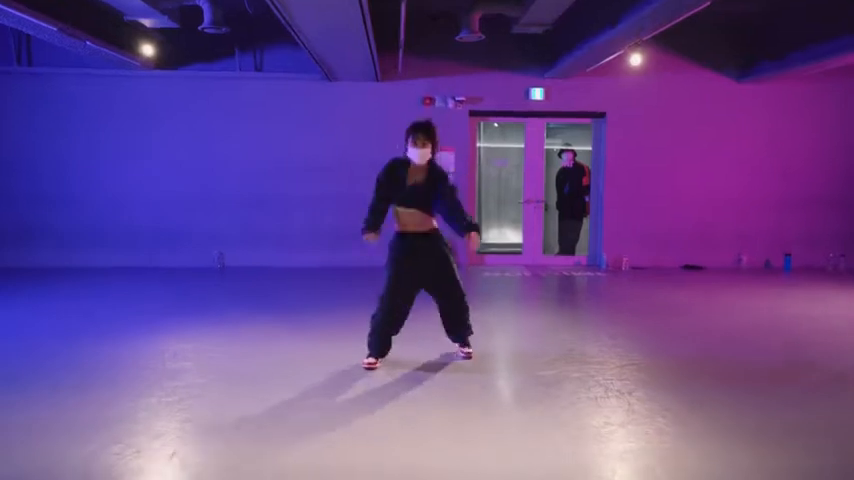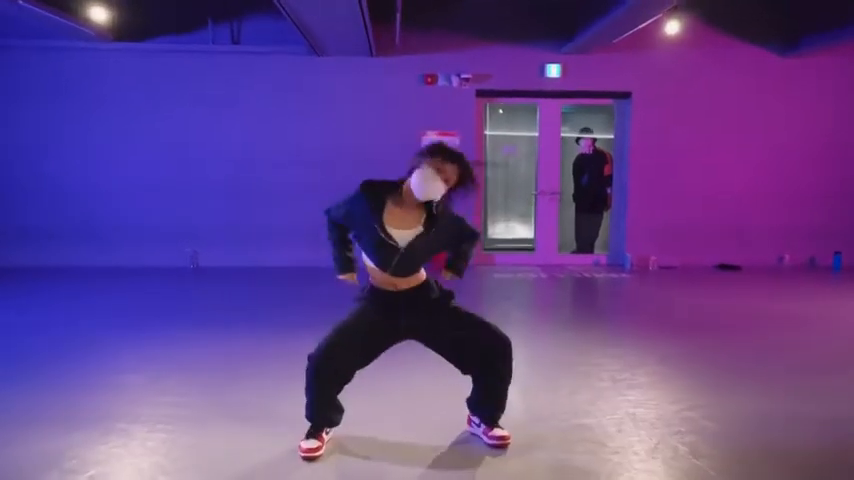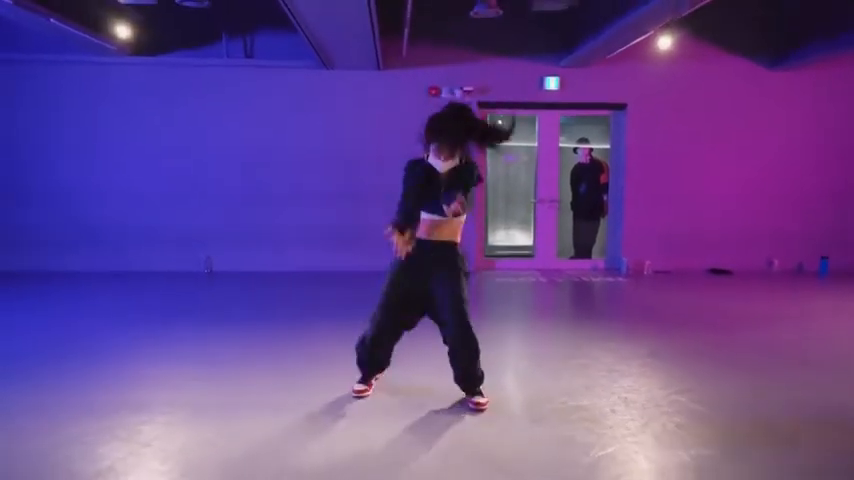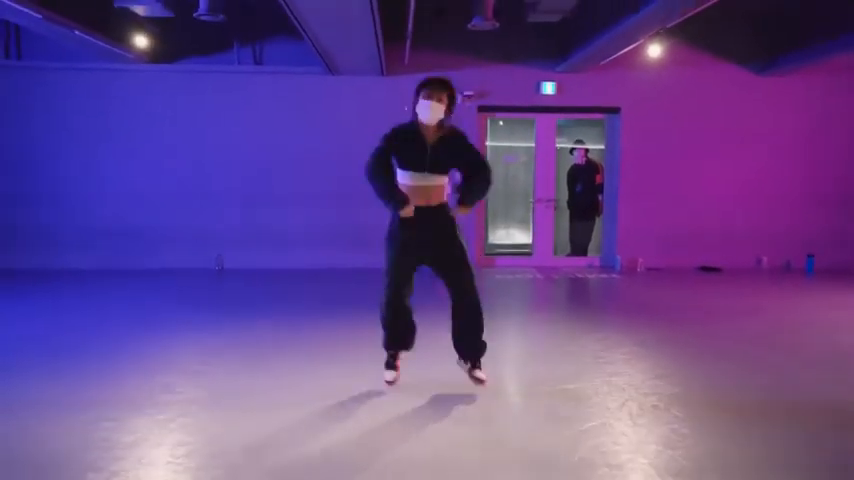
dt=0.7s
person 1, frame 1
left shoulder: (437, 176)
right shoulder: (392, 169)
left elbow: (451, 205)
right elbow: (379, 198)
left wrist: (469, 228)
right wrist: (371, 225)
left hip: (431, 243)
right hip: (404, 244)
left knee: (453, 298)
right knee: (391, 300)
left ankle: (461, 338)
right ankle: (376, 350)
person 1, frame 2
left shoulder: (442, 221)
right shoulder: (368, 200)
left elbow: (469, 239)
right elbow: (335, 218)
left wrist: (456, 265)
right wrist: (343, 264)
left hip: (423, 300)
right hip: (379, 305)
left knee: (494, 349)
right knee: (325, 361)
left ankle: (484, 417)
right ankle: (320, 424)
person 1, frame 3
left shoulder: (467, 173)
right shoulder: (415, 169)
left elbow: (461, 191)
right elbow: (408, 205)
left wrist: (457, 203)
right wrist: (398, 230)
left hip: (448, 256)
right hip: (415, 254)
left knee: (456, 326)
right knee: (386, 320)
left ankle: (471, 386)
right ankle: (370, 371)
person 1, frame 4
left shoulder: (454, 139)
right shoulder: (400, 135)
left elbow: (480, 173)
right elbow: (376, 170)
left wrist: (467, 198)
right wrist: (397, 201)
left hip: (440, 222)
right hip: (407, 222)
left knee: (465, 290)
right knee: (395, 291)
left ankle: (471, 358)
right ankle: (395, 352)
person 2, frame 1
left shoulder: (582, 169)
right shoulder: (561, 171)
left elbow: (586, 189)
right elbow: (559, 189)
left wrist: (586, 206)
left hip: (576, 209)
right hip: (564, 208)
left knee: (572, 236)
right knee: (563, 236)
person 2, frame 2
left shoulder: (603, 156)
right shoulder: (579, 158)
left elbow: (608, 181)
left wrist: (607, 198)
left hip: (596, 202)
right hip: (581, 201)
left knee: (590, 232)
right knee: (581, 234)
left ankle: (586, 252)
right ankle: (581, 252)
person 2, frame 3
left shoulder: (599, 166)
right shoulder: (576, 168)
left elbow: (604, 188)
left wrist: (604, 207)
left hip: (593, 209)
right hip: (579, 208)
left knee: (588, 238)
right knee: (578, 239)
left ankle: (584, 258)
right ankle: (579, 258)
person 2, frame 4
left shoulder: (595, 167)
right shoulder: (573, 169)
left elbow: (600, 189)
left wrist: (600, 206)
right wrist: (571, 203)
left hip: (589, 208)
right hip: (575, 208)
left knee: (584, 237)
right knee: (574, 237)
left ankle: (580, 256)
right ankle: (575, 256)
